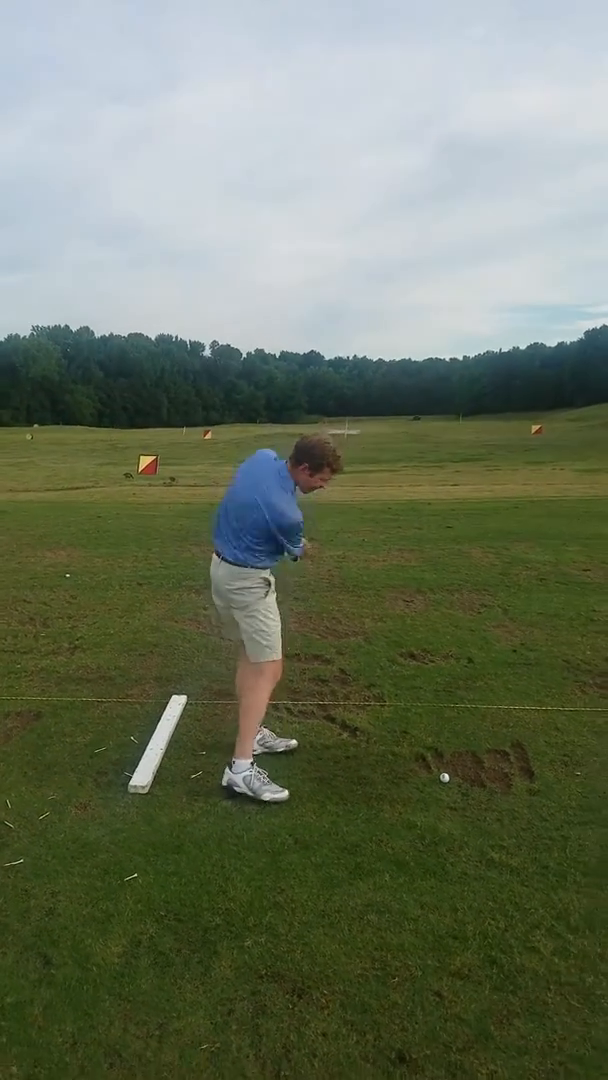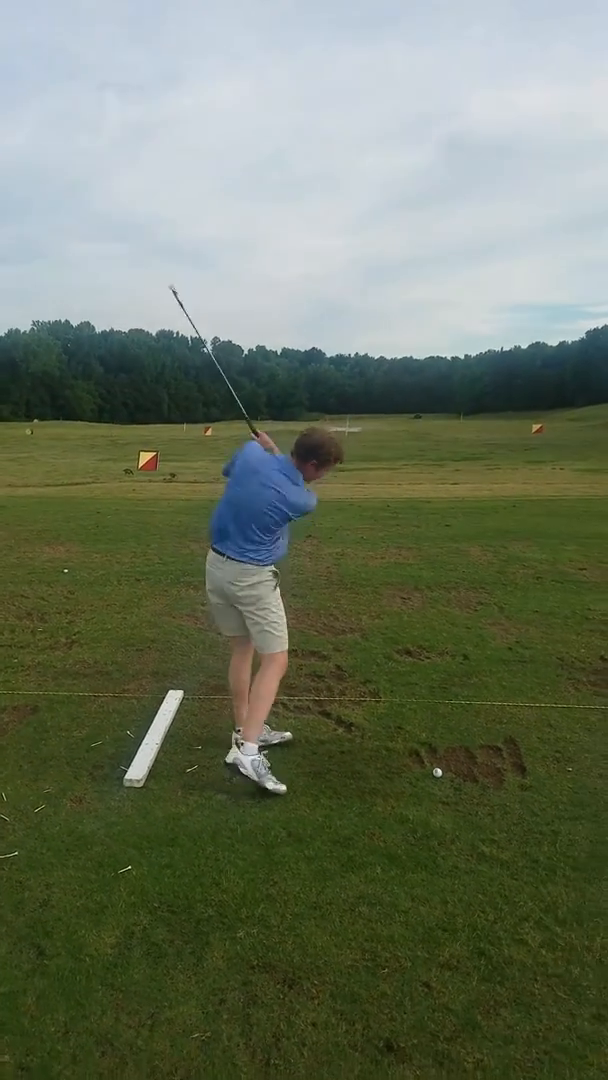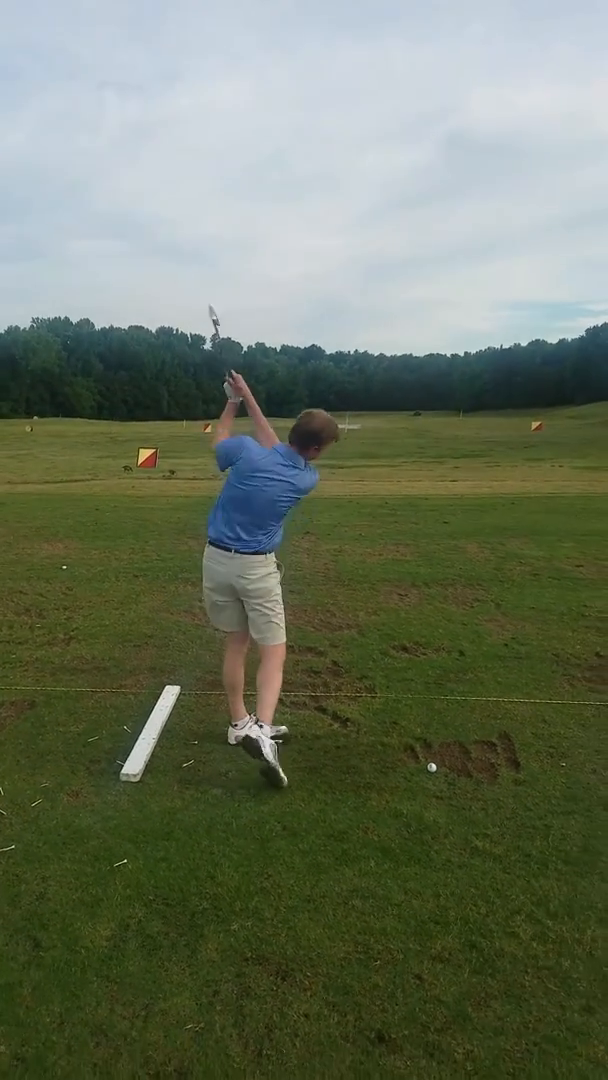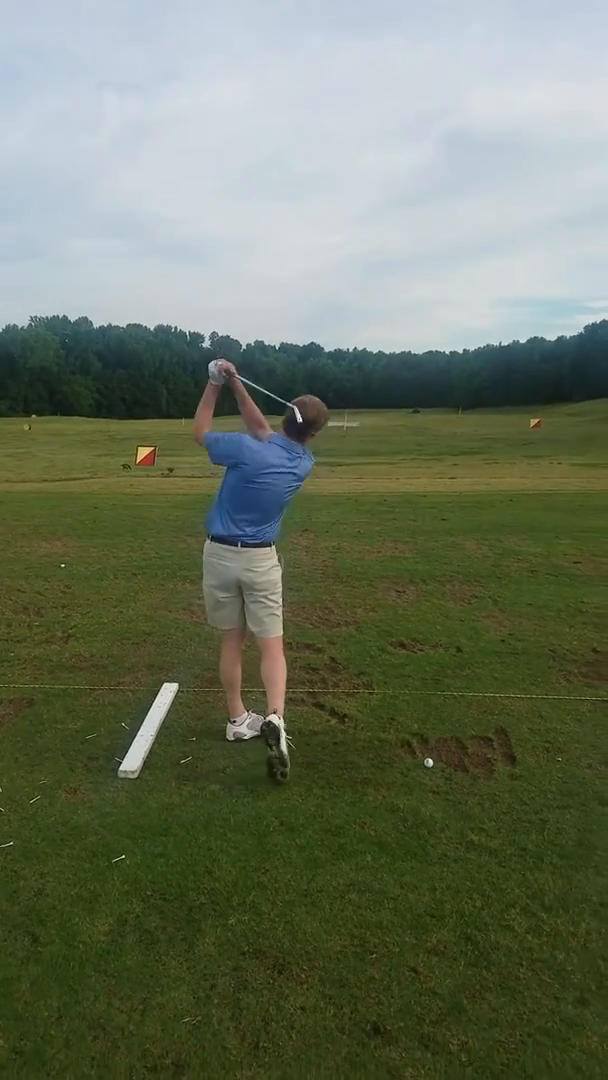
dt=0.1s
person 1, frame 1
left shoulder: (261, 459)
right shoulder: (288, 513)
right elbow: (295, 551)
right wrist: (302, 547)
left hip: (221, 568)
right hip: (248, 581)
left knee: (252, 653)
right knee: (269, 669)
left ankle: (251, 734)
right ankle: (241, 767)
person 1, frame 2
left shoulder: (249, 454)
right shoulder: (302, 501)
left elbow: (229, 473)
left hip: (217, 565)
right hip: (253, 576)
left knee: (242, 646)
right knee: (275, 660)
left ankle: (245, 728)
right ankle: (247, 750)
person 1, frame 3
left shoulder: (246, 451)
right shoulder: (307, 480)
left elbow: (219, 443)
left wrist: (235, 399)
right wrist: (248, 397)
left hip: (216, 558)
right hip: (257, 567)
left knee: (235, 643)
right knee: (273, 652)
left ankle: (241, 723)
right ankle: (261, 729)
person 1, frame 4
left shoulder: (246, 450)
right shoulder: (303, 465)
left elbow: (200, 432)
right elbow: (263, 434)
left wrist: (215, 382)
right wrist: (237, 385)
left hip: (218, 555)
right hip: (259, 560)
left knee: (232, 640)
right knee: (272, 646)
left ankle: (237, 719)
right ankle: (275, 719)
